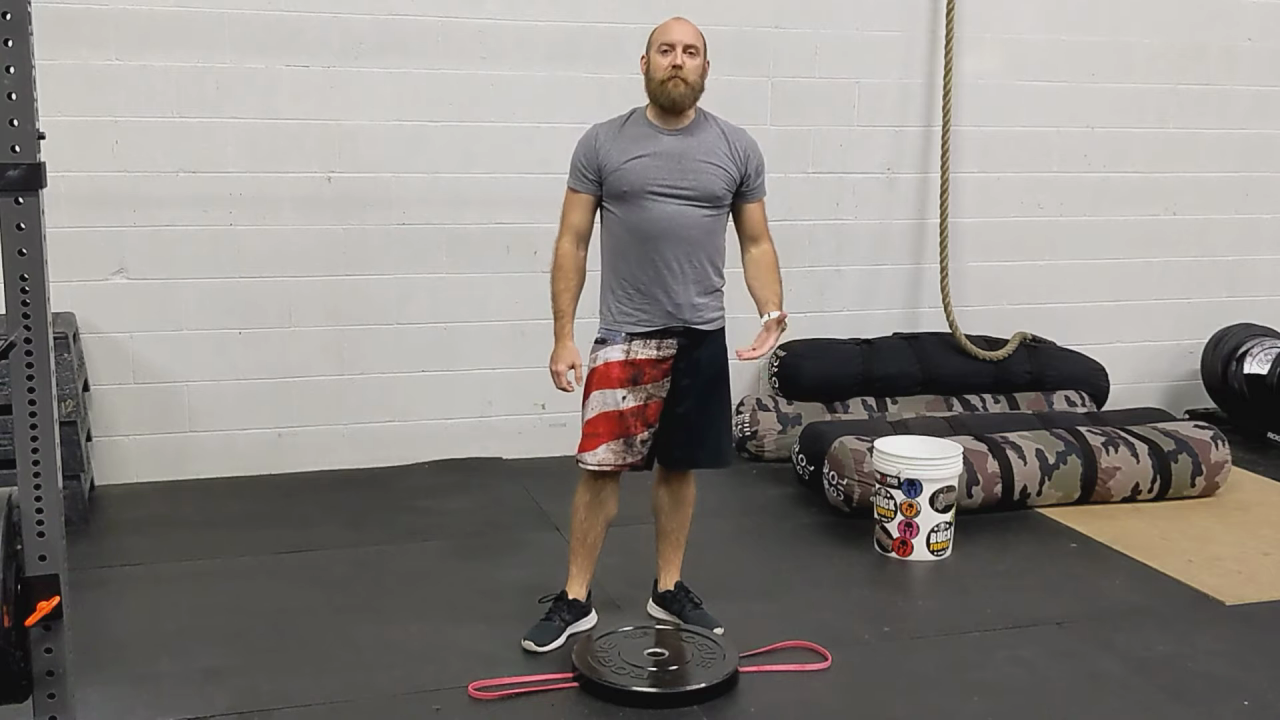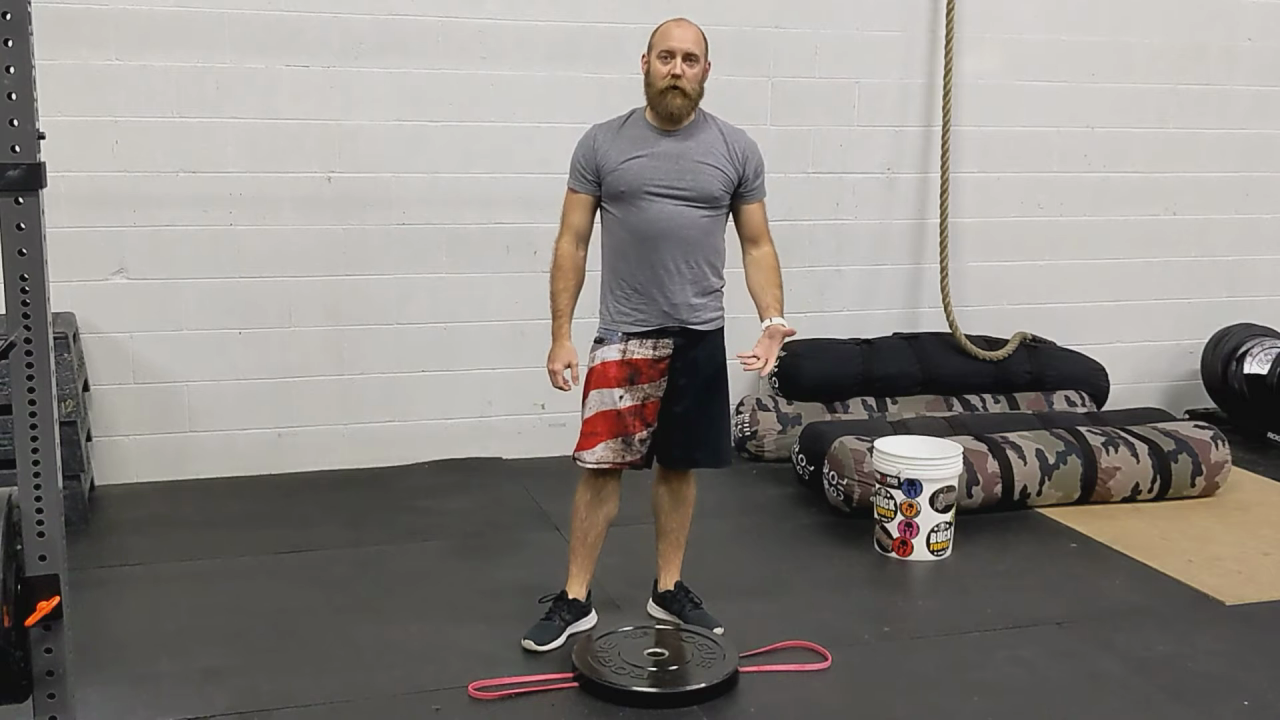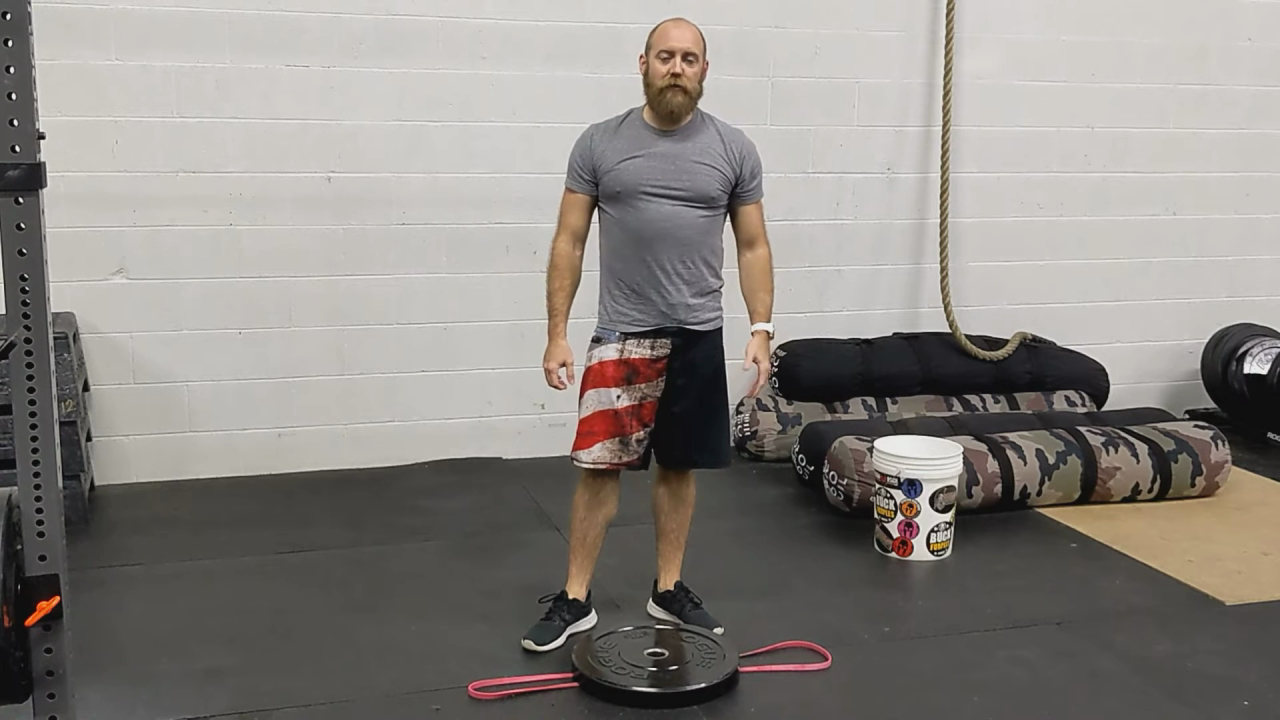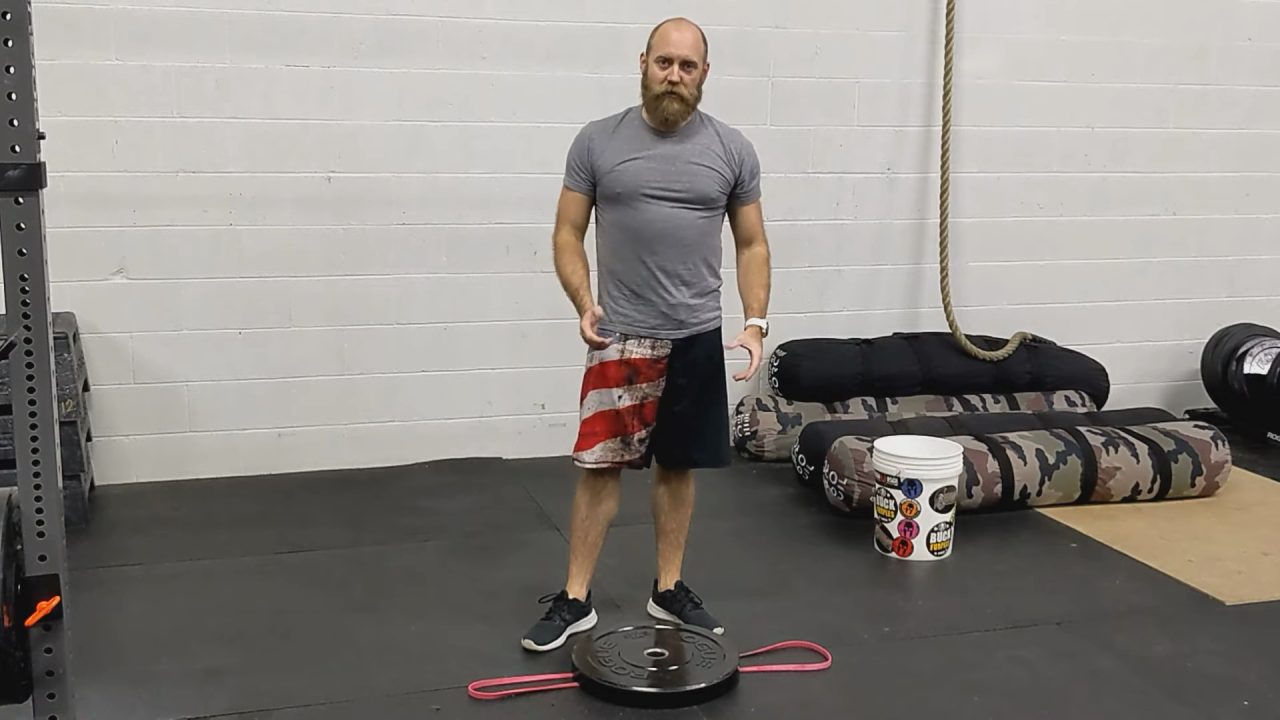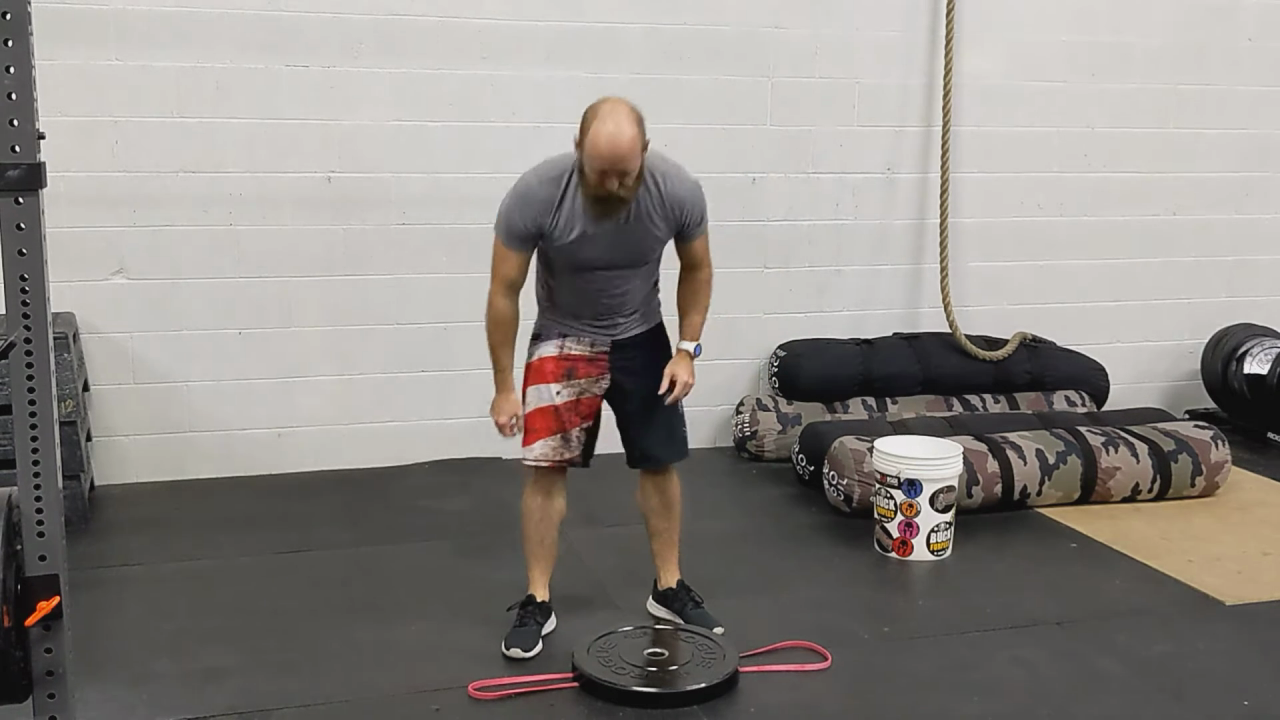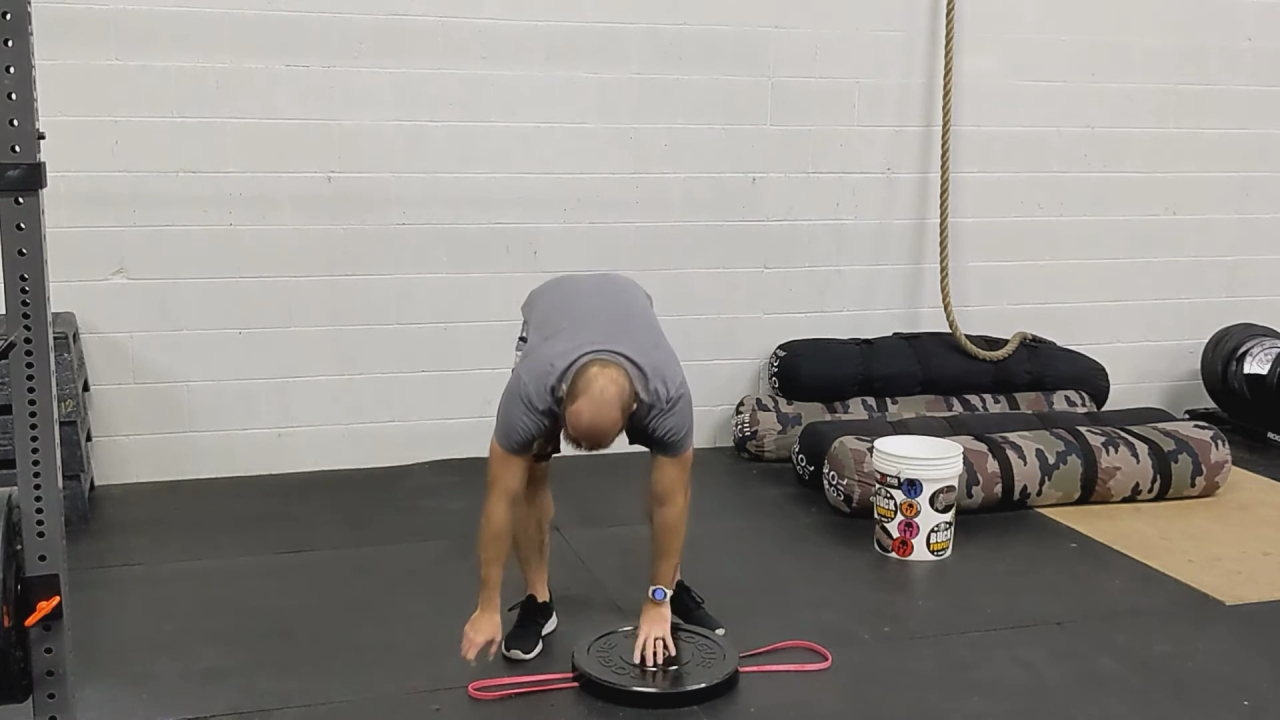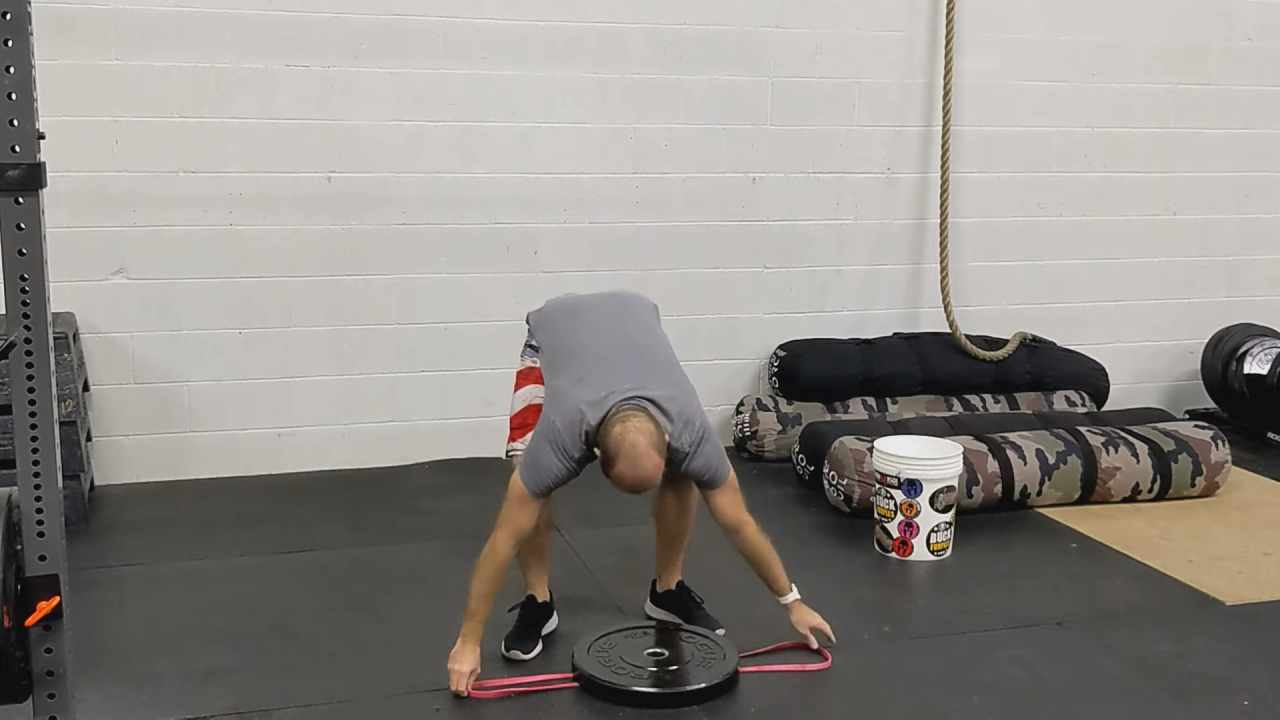
dt=0.7s
person 1, frame 1
left shoulder: (737, 148)
right shoulder: (602, 143)
left elbow: (756, 242)
right elbow: (572, 243)
left wrist: (773, 313)
right wrist: (563, 335)
left hip: (702, 336)
right hip: (626, 336)
left knee: (679, 467)
right knee: (601, 466)
left ankle: (669, 589)
right ankle: (575, 599)
person 1, frame 2
left shoulder: (736, 149)
right shoulder: (601, 144)
left elbow: (756, 244)
right elbow: (571, 243)
left wrist: (772, 320)
right wrist: (560, 334)
left hip: (700, 337)
right hip: (624, 337)
left knee: (679, 466)
right knee: (601, 466)
left ankle: (668, 588)
right ankle: (575, 599)
person 1, frame 3
left shoulder: (734, 149)
right shoulder: (599, 143)
left elbow: (753, 247)
right elbow: (569, 242)
left wrist: (761, 330)
right wrist: (556, 333)
left hip: (699, 337)
right hip: (622, 337)
left knee: (679, 466)
right knee: (599, 466)
left ankle: (669, 590)
right ankle: (574, 600)
person 1, frame 4
left shoulder: (732, 149)
right shoulder: (597, 141)
left elbow: (752, 245)
right elbow: (568, 235)
left wrist: (755, 322)
right wrist: (585, 306)
left hip: (699, 337)
right hip: (623, 339)
left knee: (678, 466)
right knee: (600, 466)
left ankle: (669, 590)
right ankle: (574, 599)
person 1, frame 5
left shoulder: (678, 189)
right shoulder: (535, 193)
left elbow: (697, 270)
right elbow: (503, 295)
left wrist: (687, 349)
right wrist: (503, 391)
left hip: (642, 336)
right hip: (564, 340)
left knee: (660, 461)
right knee: (546, 466)
left ankle: (669, 589)
right ankle: (538, 602)
person 1, frame 6
left shoulder: (667, 394)
right shoulder: (532, 392)
left elbow: (671, 501)
right elbow: (501, 500)
left wrist: (657, 600)
right wrist: (488, 607)
left knee: (669, 468)
right knee: (529, 467)
left ankle: (674, 588)
right ankle: (538, 601)
person 1, frame 7
left shoulder: (690, 433)
right shoulder: (563, 436)
left elbow: (739, 524)
right elbow: (505, 538)
left wrist: (791, 601)
right wrist: (469, 641)
right hip: (553, 331)
left knee: (683, 474)
right knee: (525, 465)
left ankle: (667, 591)
right ankle: (537, 603)
